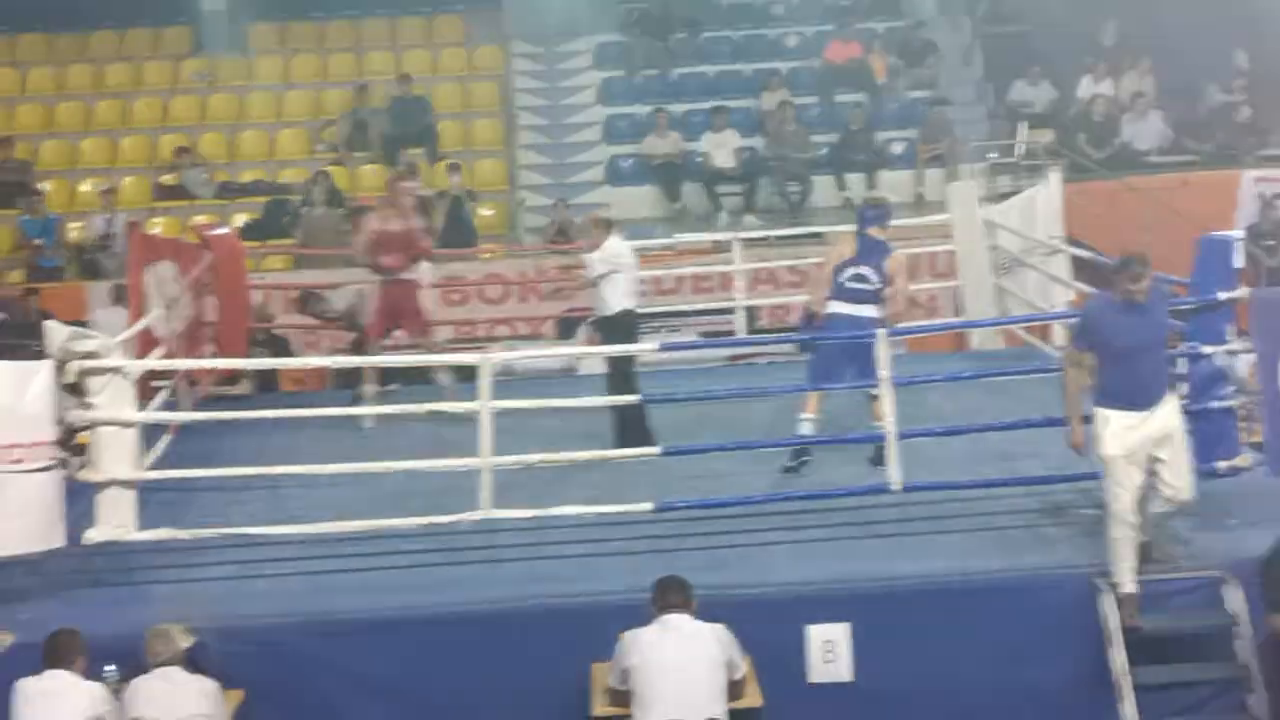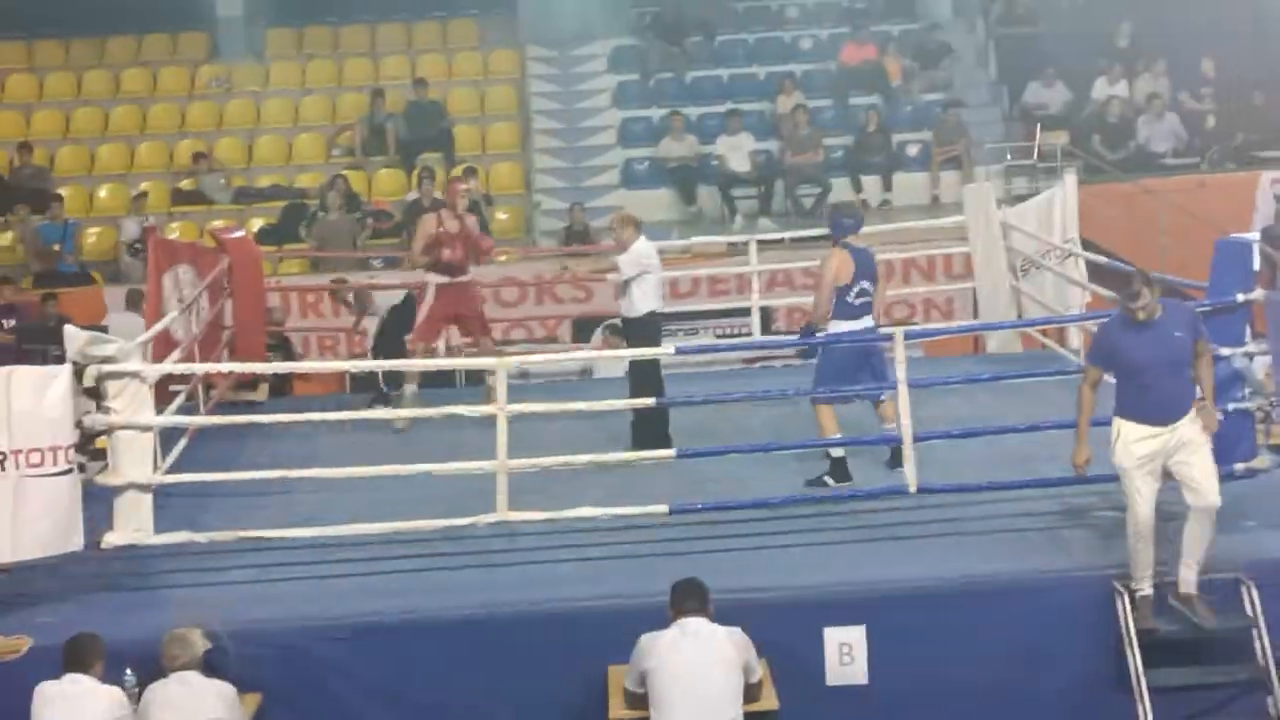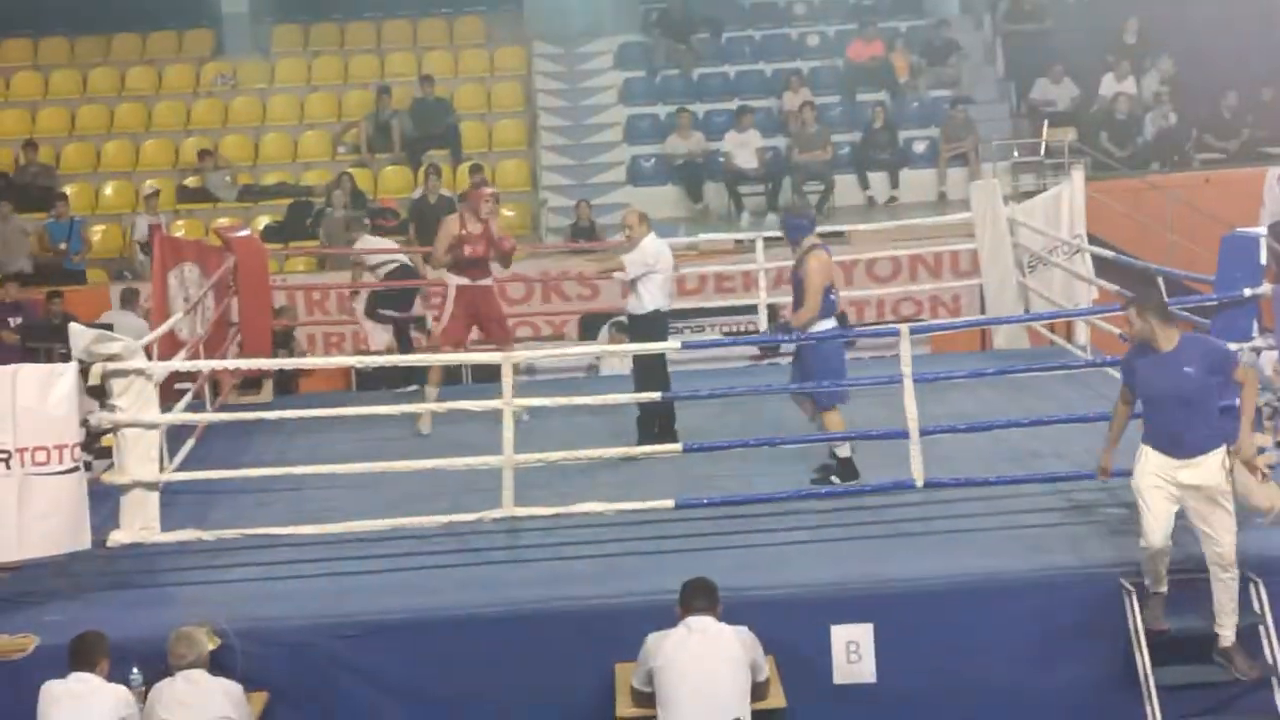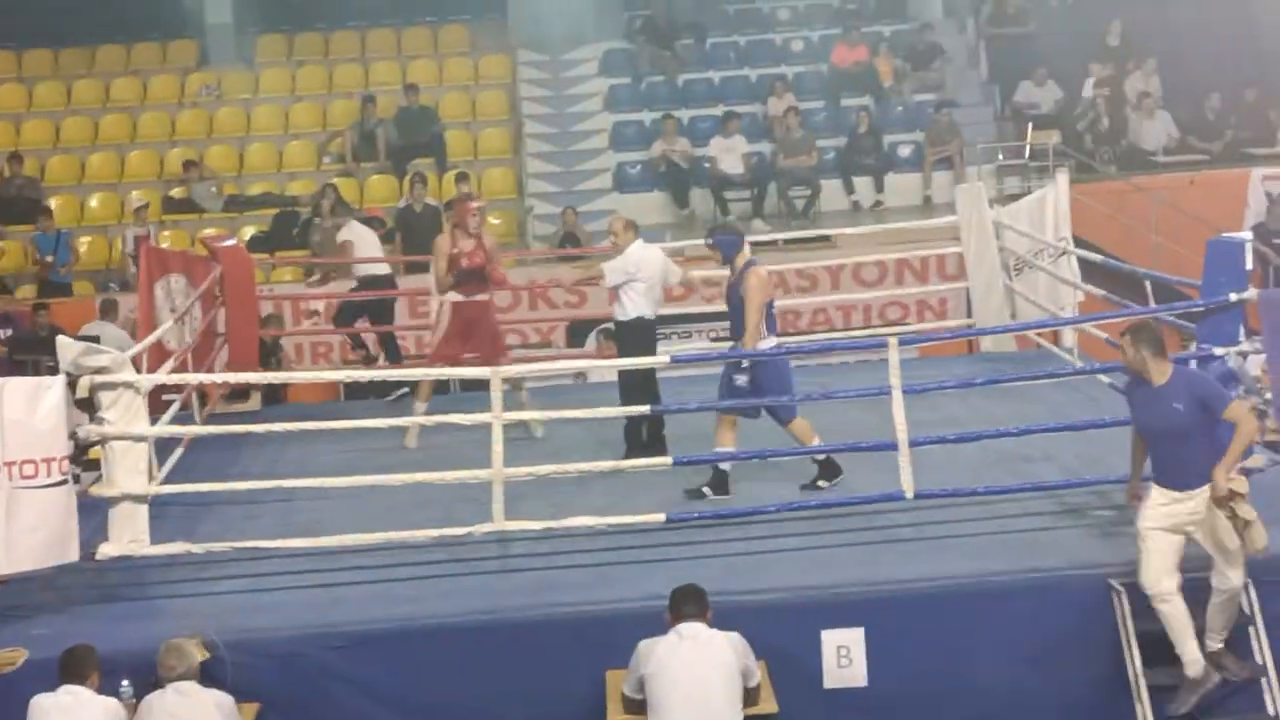
dt=0.3s
person 1, frame 1
left shoulder: (1159, 299)
right shoulder: (1095, 315)
right elbow: (1074, 366)
right wrist: (1074, 422)
left hip: (1163, 410)
right hip: (1118, 420)
left knee: (1180, 491)
right knee: (1123, 509)
left ankle: (1142, 532)
right ankle: (1126, 589)
person 1, frame 2
left shoulder: (1185, 315)
right shoulder: (1111, 333)
left elbow: (1203, 355)
right elbow: (1089, 385)
left wrist: (1207, 403)
right wrist: (1081, 442)
left hip: (1185, 426)
right hip: (1136, 434)
left knee: (1208, 501)
right knee: (1142, 518)
left ankle: (1186, 589)
right ankle: (1143, 591)
person 1, frame 3
left shoulder: (1206, 349)
right shoulder: (1134, 359)
left elbow: (1250, 381)
right elbow: (1125, 403)
left wrist: (1245, 435)
right wrist: (1108, 450)
left hip: (1208, 463)
right hip: (1157, 462)
left knee: (1223, 555)
right knee: (1154, 540)
left ankle: (1226, 644)
right ankle: (1156, 589)
person 1, frame 4
left shoulder: (1197, 384)
right shoulder: (1134, 389)
left elbow: (1248, 423)
left wrist: (1222, 469)
right wrist: (1134, 479)
left hip: (1209, 496)
right hip: (1163, 497)
left knee: (1230, 581)
right knee: (1157, 585)
left ankle: (1214, 649)
right ankle: (1196, 672)
person 2, frame 1
left shoulder: (844, 242)
right shoulder: (893, 258)
left elbow: (823, 282)
right elbow: (897, 306)
left wrist: (810, 317)
right wrist: (880, 323)
left hip: (837, 319)
right hip: (870, 324)
left knee: (815, 384)
right knee: (876, 389)
left ankle: (802, 448)
right ankle: (882, 451)
person 2, frame 2
left shoulder: (836, 258)
right shoulder: (870, 258)
left elbow: (823, 304)
right elbow: (878, 303)
left wrist: (810, 329)
left hip: (840, 337)
right hip: (866, 334)
left knee: (822, 401)
right knee: (881, 396)
left ankle: (839, 469)
right ankle: (898, 453)
person 2, frame 3
left shoulder: (814, 260)
right shoulder: (809, 254)
left elbow: (811, 309)
left wrist: (783, 328)
right wrist: (838, 320)
left hip: (822, 338)
right hip: (811, 336)
left knee: (825, 404)
right knee: (803, 395)
left ankle: (847, 468)
right ankle: (842, 452)
person 2, frame 4
left shoulder: (753, 276)
right shoulder: (737, 273)
left elbow: (752, 325)
left wrist: (743, 364)
left hip: (762, 356)
right hip: (744, 352)
left knee: (787, 418)
right knee: (725, 416)
left ankle: (829, 468)
right ankle: (718, 483)
person 3, frame 1
left shoulder: (415, 221)
right shoulder: (372, 220)
left elbow: (421, 253)
right elbow: (357, 255)
left wrist: (424, 252)
right wrist: (377, 261)
left hip: (407, 284)
right hip: (383, 287)
left knee: (424, 342)
right knee: (374, 348)
person 3, frame 2
left shoulder: (471, 222)
right shoulder: (430, 221)
left elbow: (478, 258)
right elbow: (414, 259)
left wrist: (485, 250)
right wrist: (438, 256)
left hip: (464, 286)
right hip: (438, 289)
left knee: (486, 344)
right knee: (421, 346)
right ankle: (406, 408)
person 3, frame 3
left shoulder: (493, 225)
right shoulder: (451, 224)
left elbow: (504, 264)
right elbow: (435, 261)
left wrist: (507, 251)
right wrist: (459, 255)
left hip: (485, 290)
right hip: (458, 290)
left knee: (506, 347)
right knee: (444, 351)
right ankle: (426, 413)
person 3, frame 4
left shoulder: (487, 239)
right shoulder: (444, 241)
left elbow: (495, 272)
right elbow: (440, 285)
left wrist: (496, 276)
right wrist: (460, 271)
left hip: (482, 305)
right hip: (454, 307)
left knee: (504, 364)
right knee: (434, 367)
right ankle: (414, 427)
person 4, frame 1
left shoulder: (613, 250)
right shoulder: (612, 249)
left elbow: (585, 263)
right elbow: (593, 278)
right wrist: (566, 288)
left hip: (619, 320)
right hip: (615, 319)
left knee: (620, 380)
right knee: (623, 379)
left ankle: (631, 439)
right ankle: (639, 435)
person 4, frame 2
left shoulder: (642, 251)
right shoulder: (638, 251)
left elbow: (614, 265)
right elbow: (616, 268)
left wrist: (584, 268)
left hip: (644, 321)
right hip: (639, 321)
left knee: (642, 382)
right knee: (649, 381)
left ankle: (645, 443)
right ankle: (658, 438)
person 4, frame 3
left shoulder: (649, 249)
right shoulder: (658, 246)
left elbow: (621, 264)
right elbow: (670, 263)
left wrist: (593, 270)
left hip: (647, 319)
right hip: (652, 316)
left knee: (646, 379)
right knee: (656, 377)
left ankle: (649, 438)
right ankle: (666, 433)
person 4, frame 4
left shoulder: (632, 258)
right shoulder: (654, 252)
left elbow: (602, 271)
right elbow: (678, 275)
left wrist: (572, 279)
left hip: (632, 326)
right hip: (644, 324)
left knee: (632, 389)
right knee: (646, 386)
left ankle: (636, 450)
right ankle: (655, 443)
